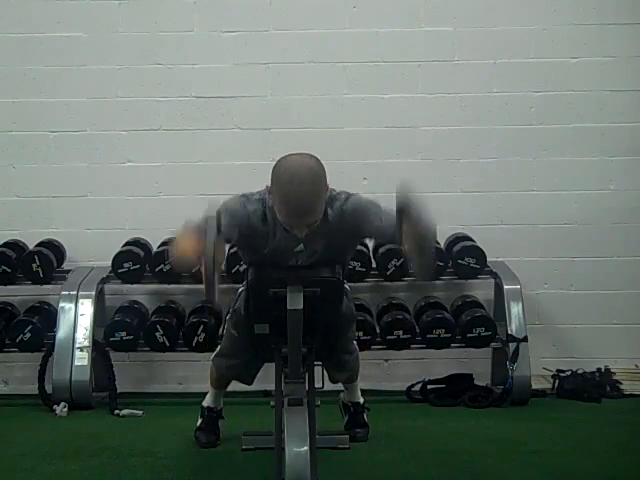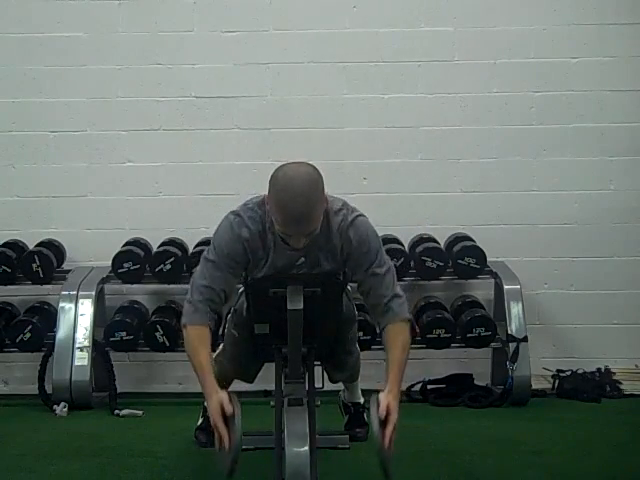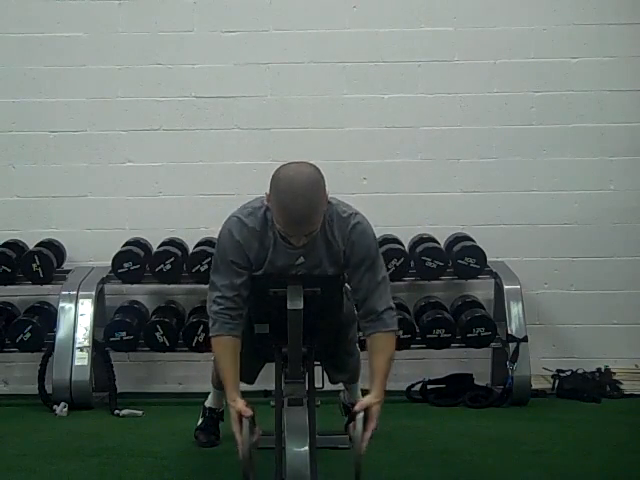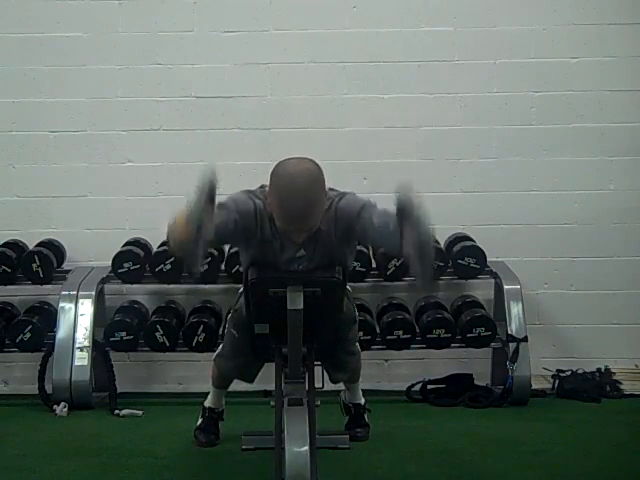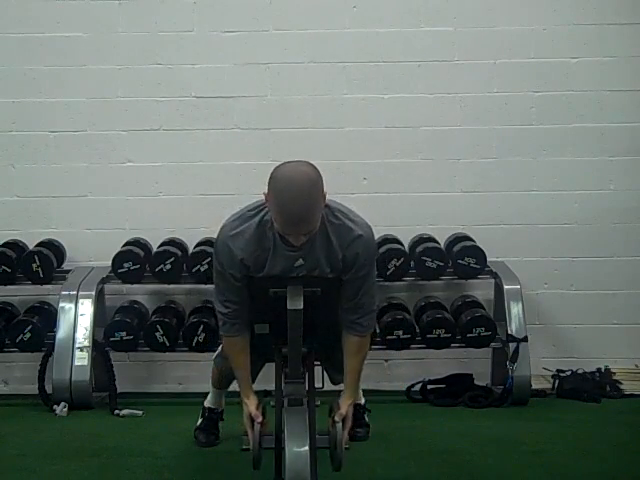
dt=1s
person 1, frame 1
left shoulder: (347, 211)
right shoulder: (247, 211)
left elbow: (393, 225)
right elbow: (189, 243)
right wrist: (194, 247)
left knee: (345, 359)
right knee: (229, 359)
left ankle: (353, 400)
right ankle: (212, 405)
person 1, frame 2
left shoulder: (352, 226)
right shoulder: (238, 227)
left elbow: (389, 304)
right elbow: (199, 305)
left wrist: (393, 387)
right wrist: (211, 389)
left knee: (345, 360)
right knee: (231, 360)
left ankle: (352, 400)
right ankle: (209, 406)
person 1, frame 3
left shoulder: (353, 228)
right shoulder: (240, 229)
left elbow: (378, 310)
right elbow: (225, 312)
left wrist: (377, 391)
right wrist: (232, 396)
left knee: (345, 363)
right knee: (232, 359)
left ankle: (352, 399)
right ankle: (214, 405)
person 1, frame 4
left shoulder: (346, 209)
right shoulder: (247, 208)
left elbow: (395, 235)
right elbow: (180, 237)
left wrist: (412, 228)
right wrist: (194, 225)
left knee: (347, 360)
right knee: (230, 361)
left ankle: (354, 402)
right ankle: (213, 407)
person 1, frame 5
left shoulder: (355, 236)
right shoulder: (235, 236)
left elbow: (358, 318)
right elbow: (232, 318)
left wrist: (349, 394)
right wrist: (247, 393)
right knee: (229, 359)
left ankle: (357, 401)
right ankle: (212, 407)
